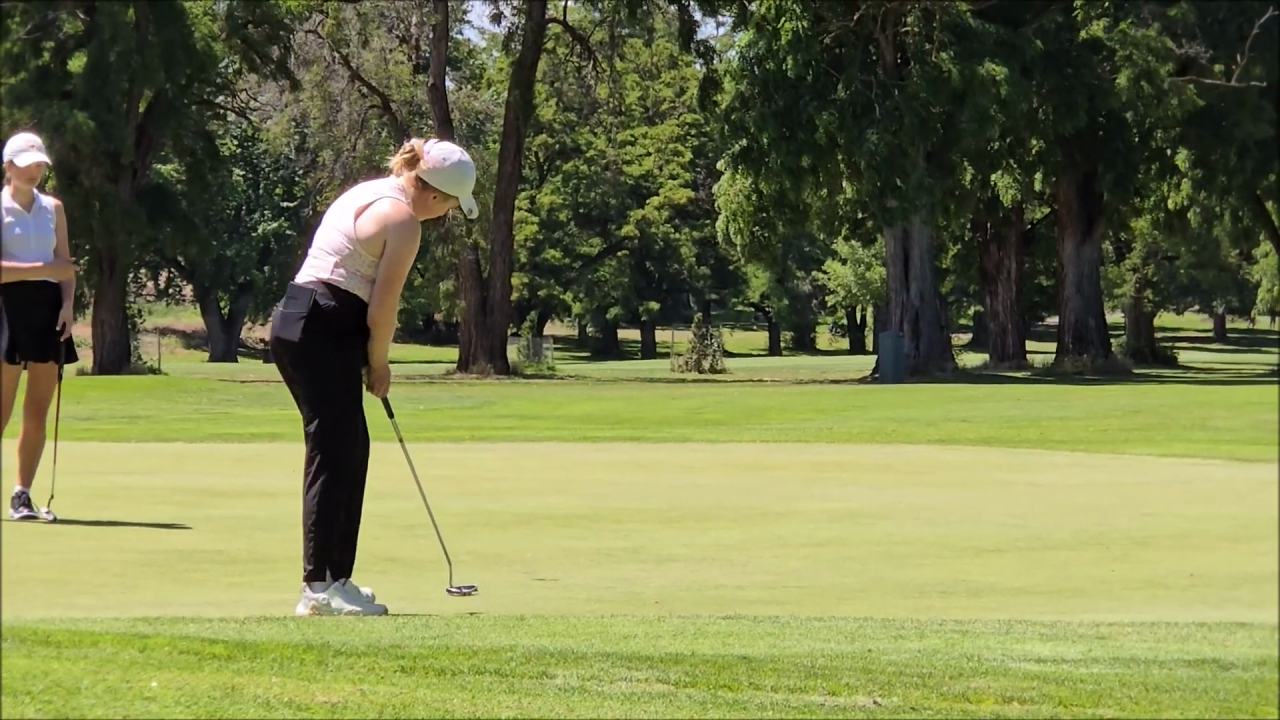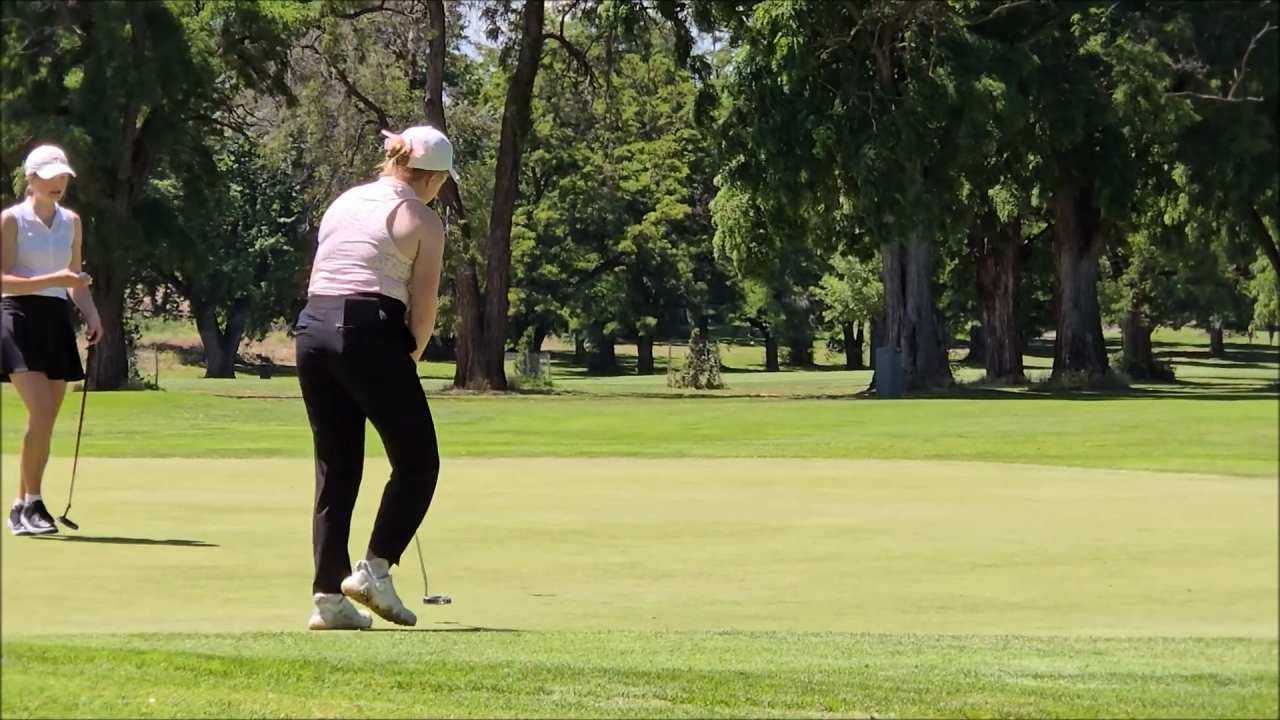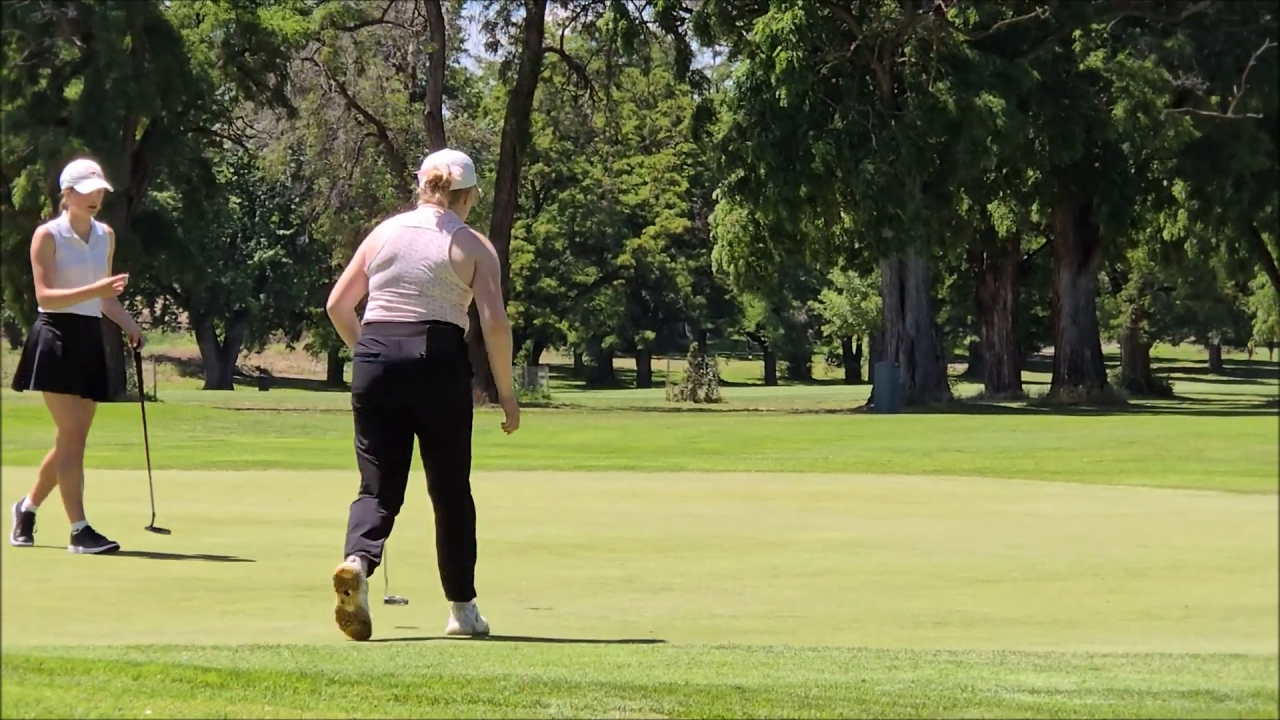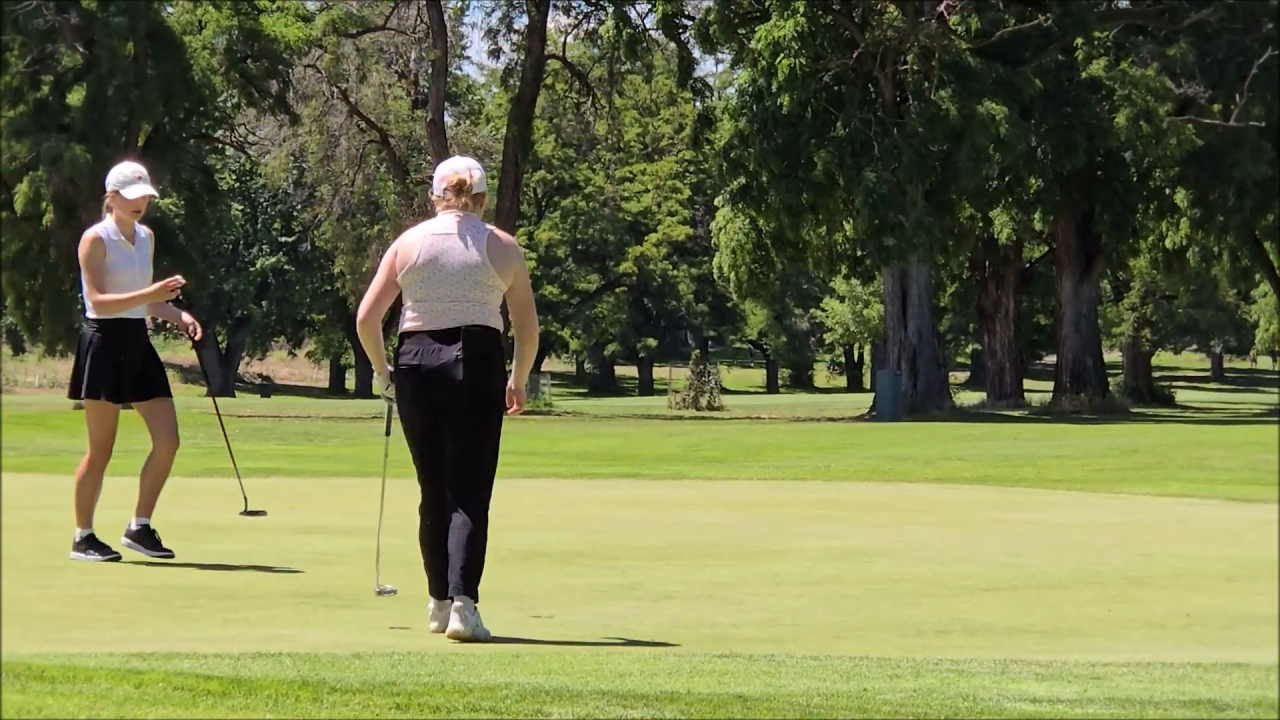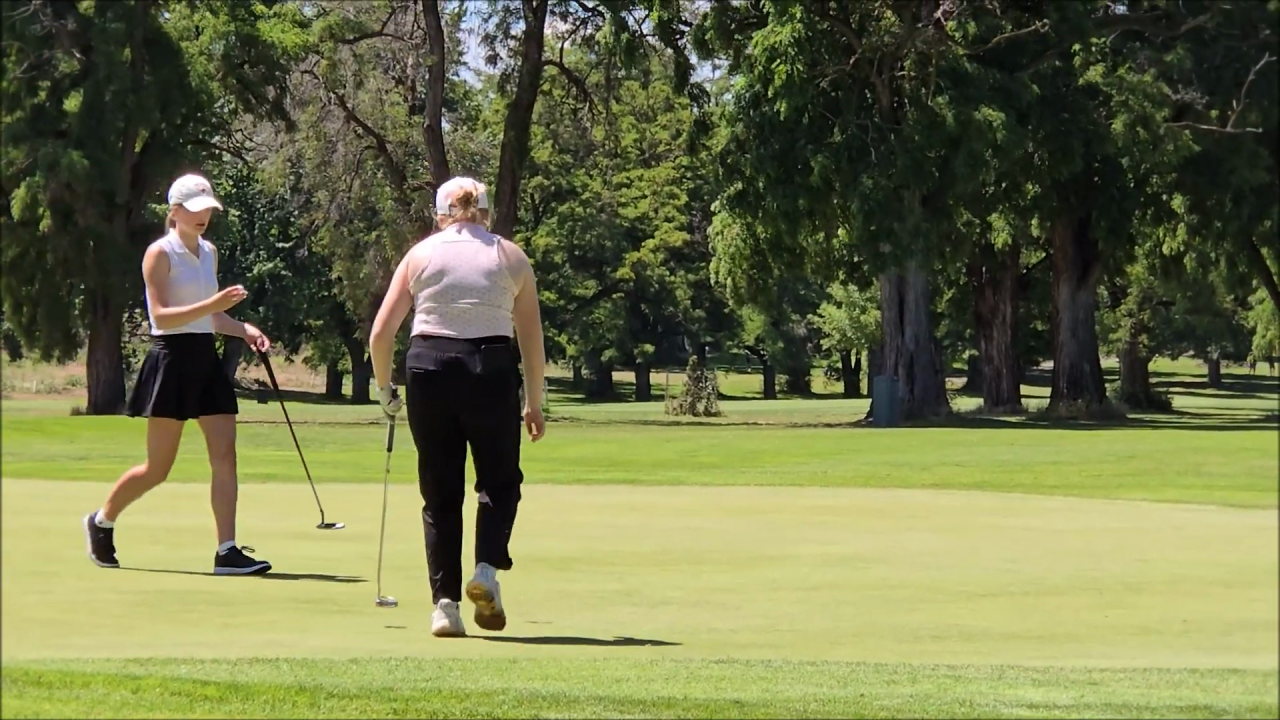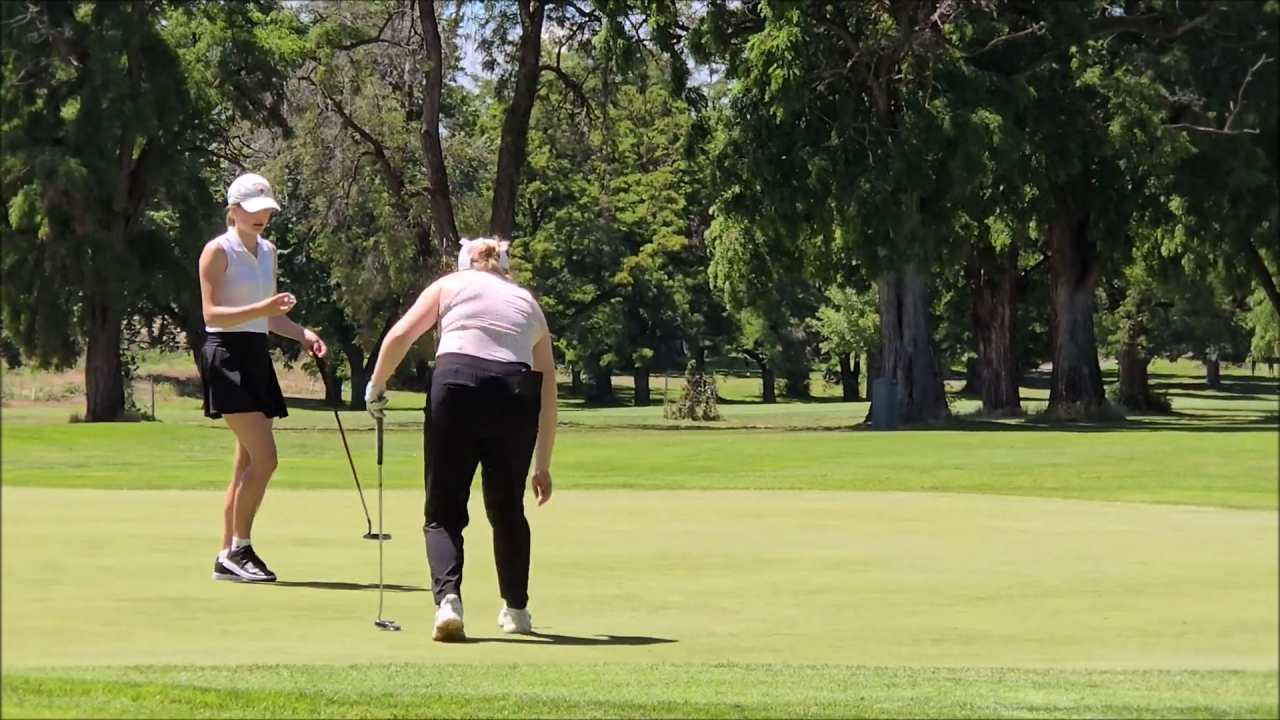
dt=0.3s
person 1, frame 1
left shoulder: (370, 191)
right shoulder: (403, 219)
right elbow: (381, 310)
left wrist: (366, 358)
right wrist: (378, 363)
left hip: (296, 322)
right hip: (322, 331)
left knee: (347, 455)
right knee: (336, 460)
left ankle: (334, 579)
right ankle: (321, 586)
person 1, frame 2
left shoulder: (345, 201)
right shoulder: (424, 220)
right elbow: (424, 307)
right wrist: (408, 356)
left hip: (313, 330)
right hip: (372, 335)
left knee: (336, 471)
right knee: (416, 462)
left ankle: (328, 598)
right ankle: (372, 569)
person 1, frame 3
left shoulder: (384, 231)
right shoulder: (474, 245)
left elbow: (337, 305)
right elbow: (495, 325)
right wrist: (507, 393)
left hip: (376, 357)
right hip: (438, 360)
left knee: (378, 485)
right knee: (451, 490)
left ankle: (357, 563)
right ankle: (462, 608)
person 1, frame 4
left shoulder: (408, 242)
right shoulder: (504, 246)
left elbow: (366, 318)
right elbow: (527, 328)
left wrist: (382, 369)
right wrist: (519, 379)
left hip: (416, 364)
right hip: (476, 366)
left knee: (435, 491)
right knee: (470, 494)
left ankle: (441, 605)
right ankle: (462, 609)
person 1, frame 5
left shoulder: (421, 253)
right shoulder: (512, 255)
left elbow: (381, 333)
right elbow: (531, 339)
left wrist: (385, 389)
right wrist: (534, 404)
left hip: (428, 368)
right hip: (492, 370)
left knee: (441, 496)
right knee: (499, 484)
left ankle: (446, 605)
right ankle: (485, 571)
person 1, frame 6
left shoulder: (451, 284)
right shoulder: (528, 302)
left elbow: (398, 337)
right elbow: (547, 388)
left wrist: (375, 384)
right wrist: (543, 467)
left hip: (456, 385)
right hip: (516, 390)
left knee: (444, 508)
right knee: (506, 506)
left ankle: (448, 604)
right ankle: (515, 609)
person 2, frame 1
left shoulder: (53, 208)
left elbow: (65, 268)
left wrist: (68, 305)
right wrist: (46, 268)
left hip: (47, 308)
left knee: (38, 412)
person 2, frame 2
left shoulder: (72, 221)
left wrist: (92, 313)
right wrist: (53, 278)
left hip: (57, 323)
left knee: (42, 422)
right knee: (42, 414)
right ankle: (33, 504)
person 2, frame 3
left shoulder: (106, 235)
right shoulder: (47, 235)
right elbow: (45, 297)
left wrist: (128, 322)
right wrist: (94, 289)
left hip: (90, 340)
right hip: (55, 338)
left knee: (69, 442)
right knee: (74, 439)
left ankle: (27, 507)
right ankle: (80, 531)
person 2, frame 4
left shoulder: (146, 237)
right shoulder: (95, 239)
right elbow: (99, 303)
left wrist: (179, 314)
right wrist: (151, 293)
left hip: (139, 344)
right hip: (105, 343)
left knee: (167, 440)
right knee: (101, 448)
left ankle: (140, 527)
right ankle: (83, 536)
person 2, frame 5
left shoulder: (209, 251)
right shoulder: (159, 253)
right elbow: (162, 317)
left wrist: (245, 328)
right wrist: (213, 303)
left hip: (206, 360)
right hip: (172, 359)
left knee: (225, 458)
right knee: (158, 468)
left ankle: (227, 551)
right ankle: (102, 521)
person 2, frame 6
left shoulder: (268, 252)
right shoulder: (217, 251)
right elbow: (212, 315)
left wrist: (303, 333)
right wrist: (259, 307)
left hip: (257, 358)
right hip: (227, 358)
left knee: (248, 464)
right knee: (264, 459)
left ankle: (230, 553)
right ankle: (240, 549)
